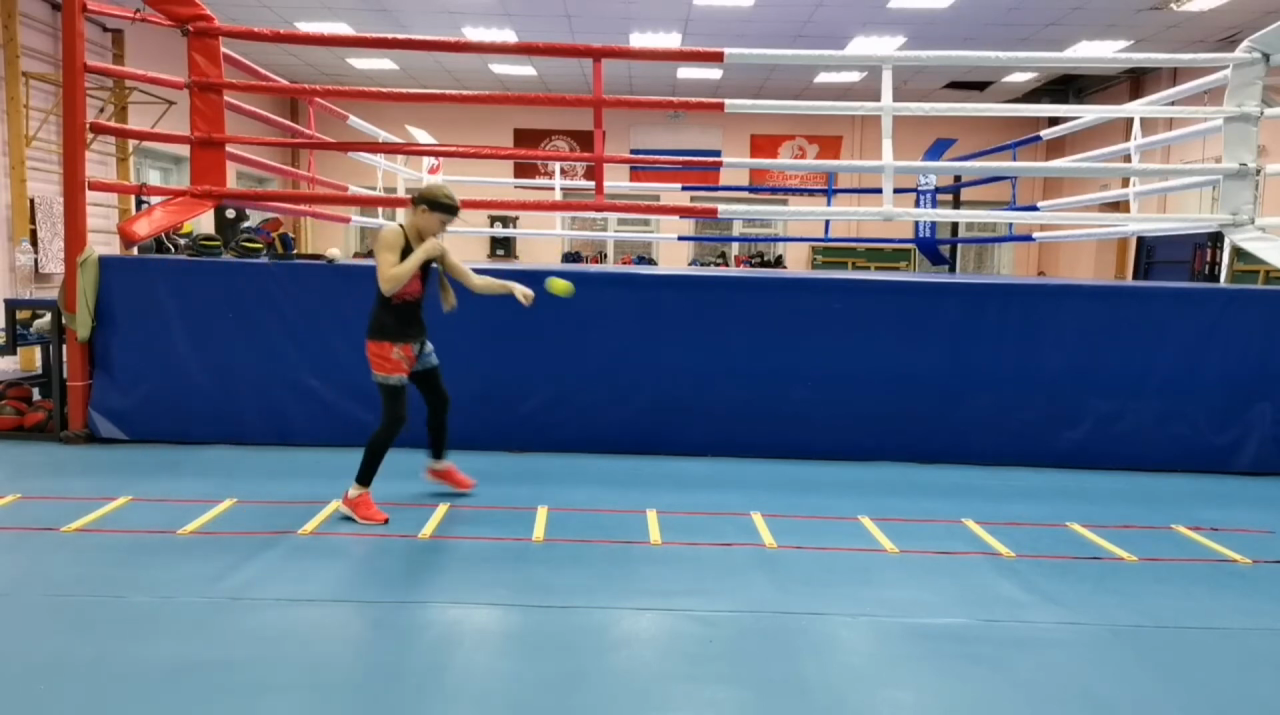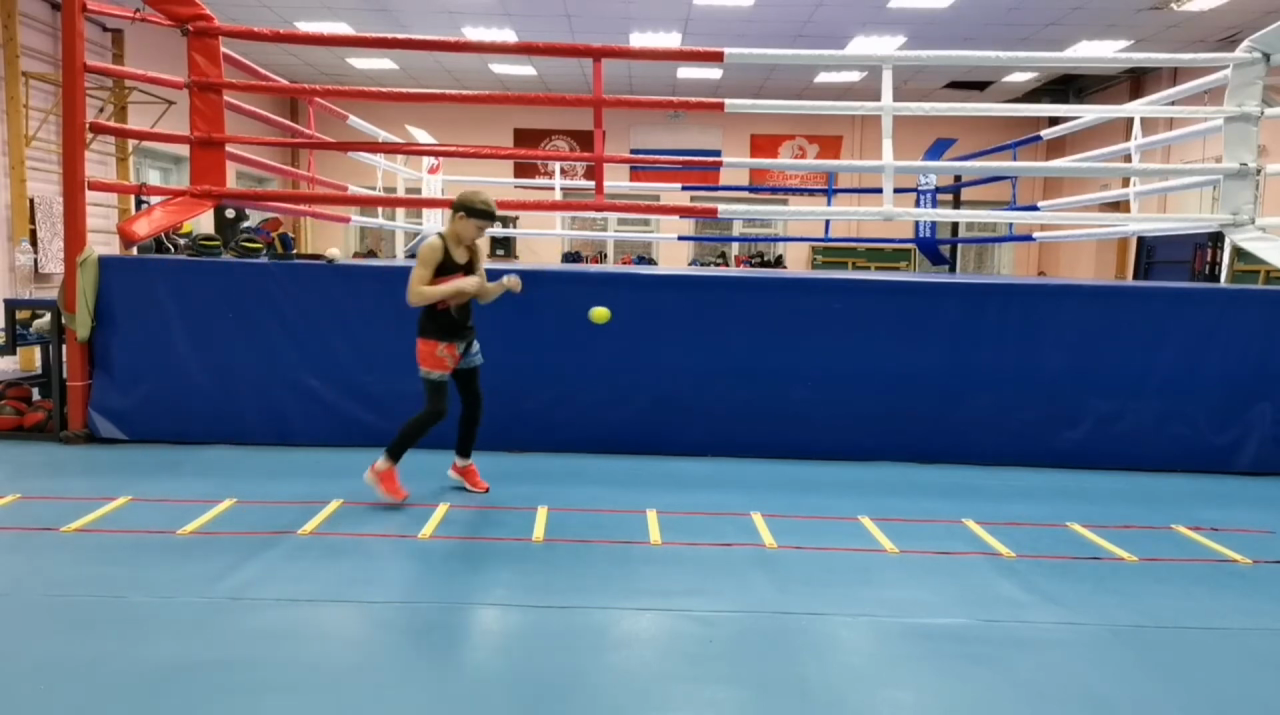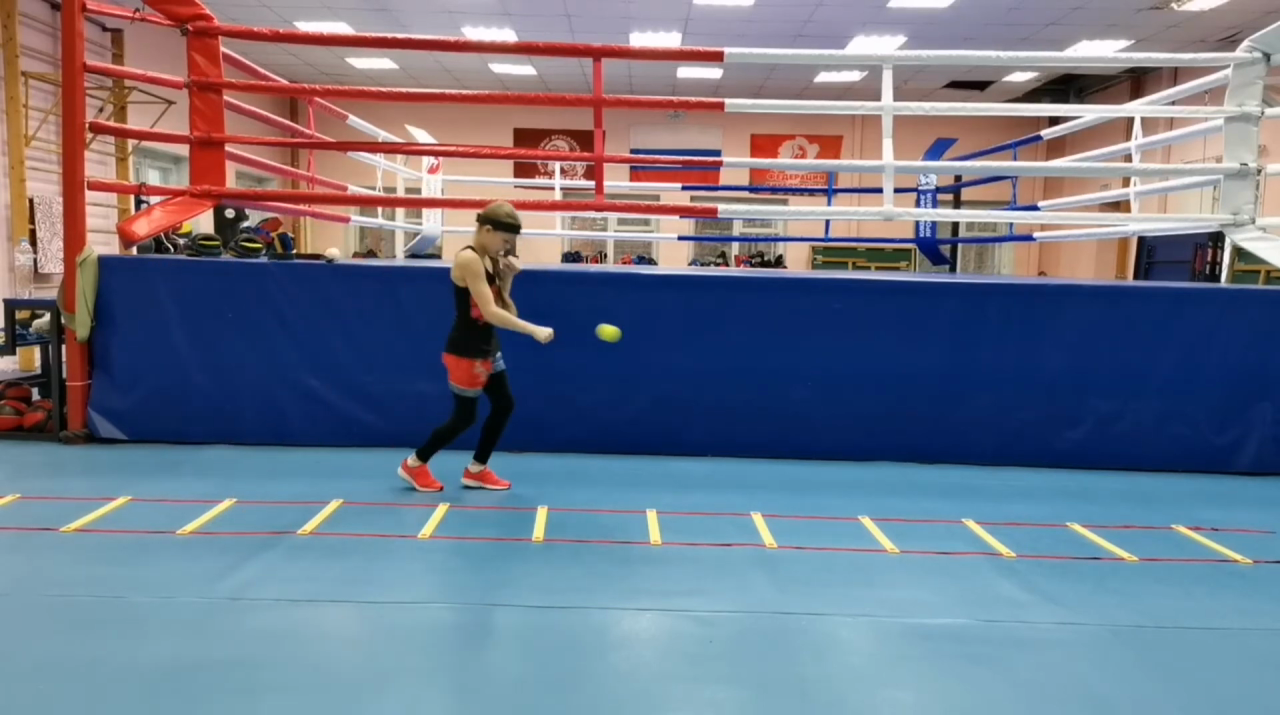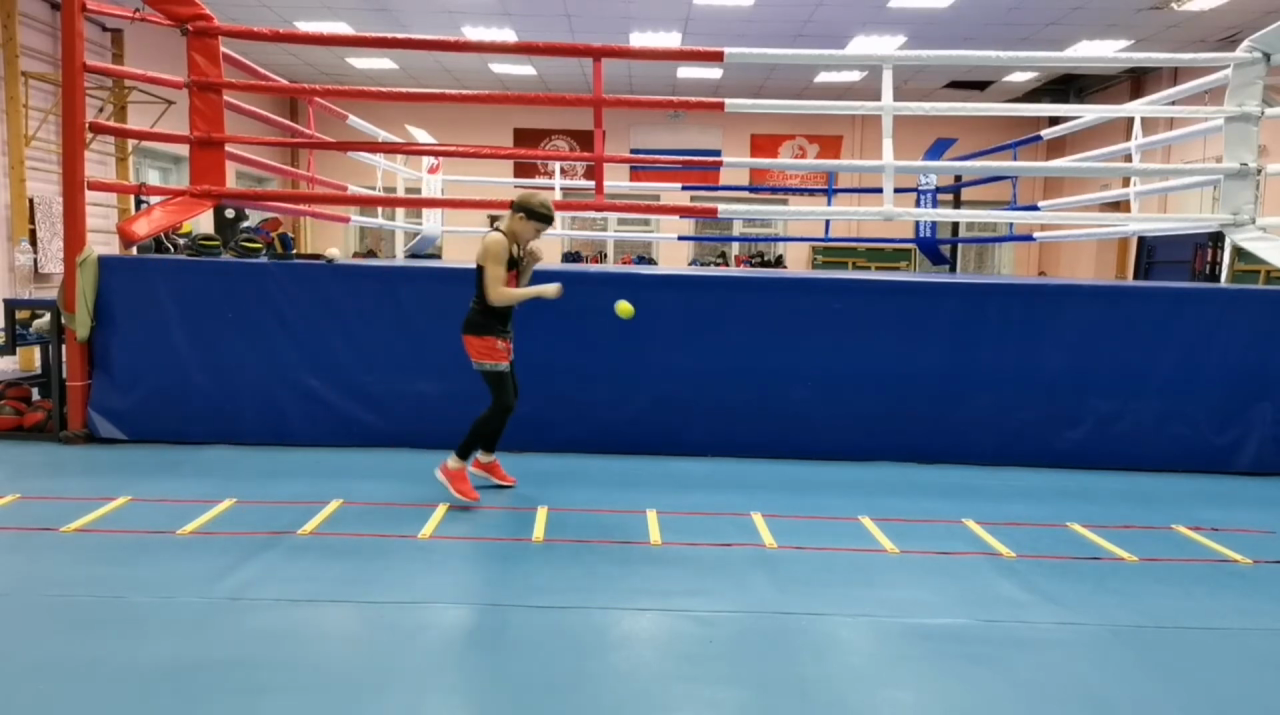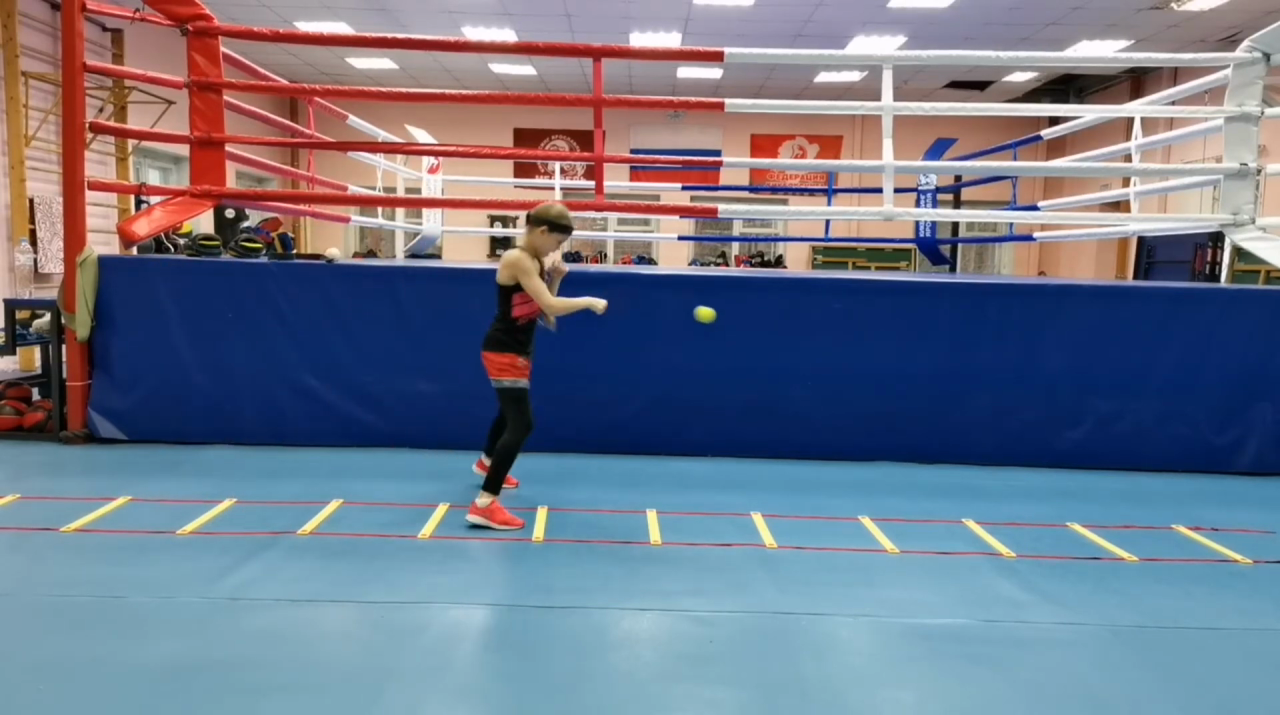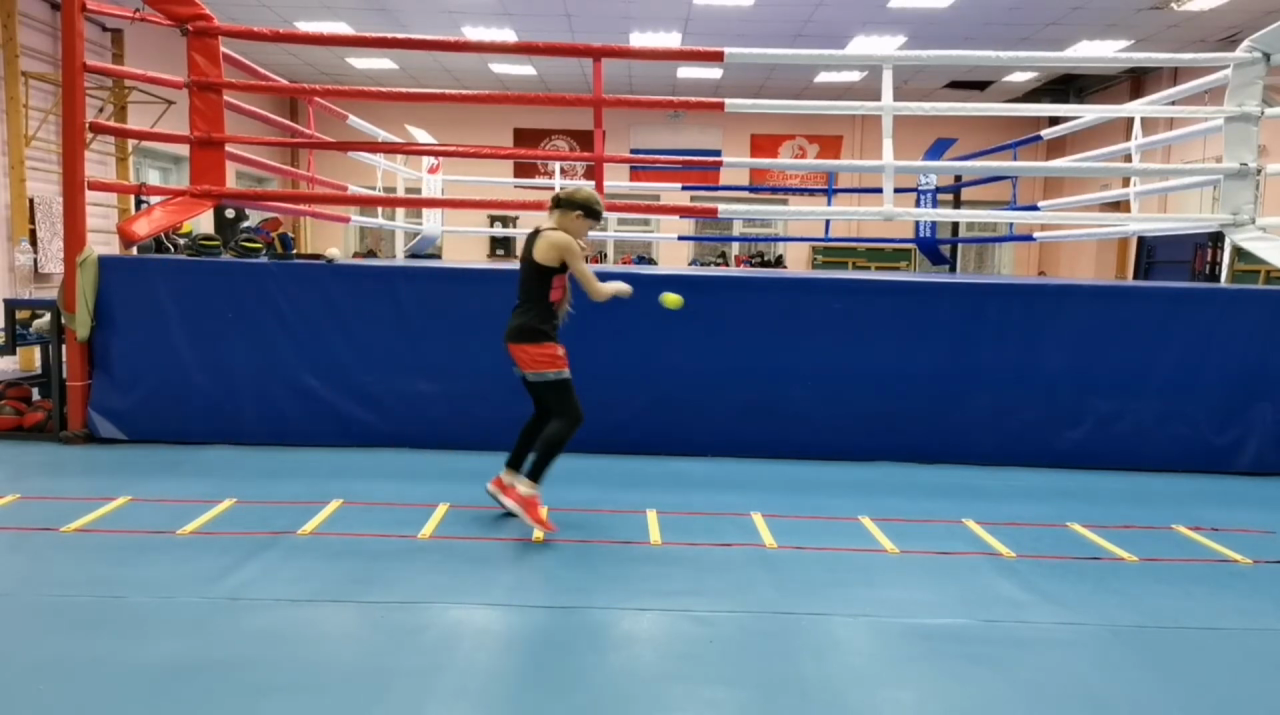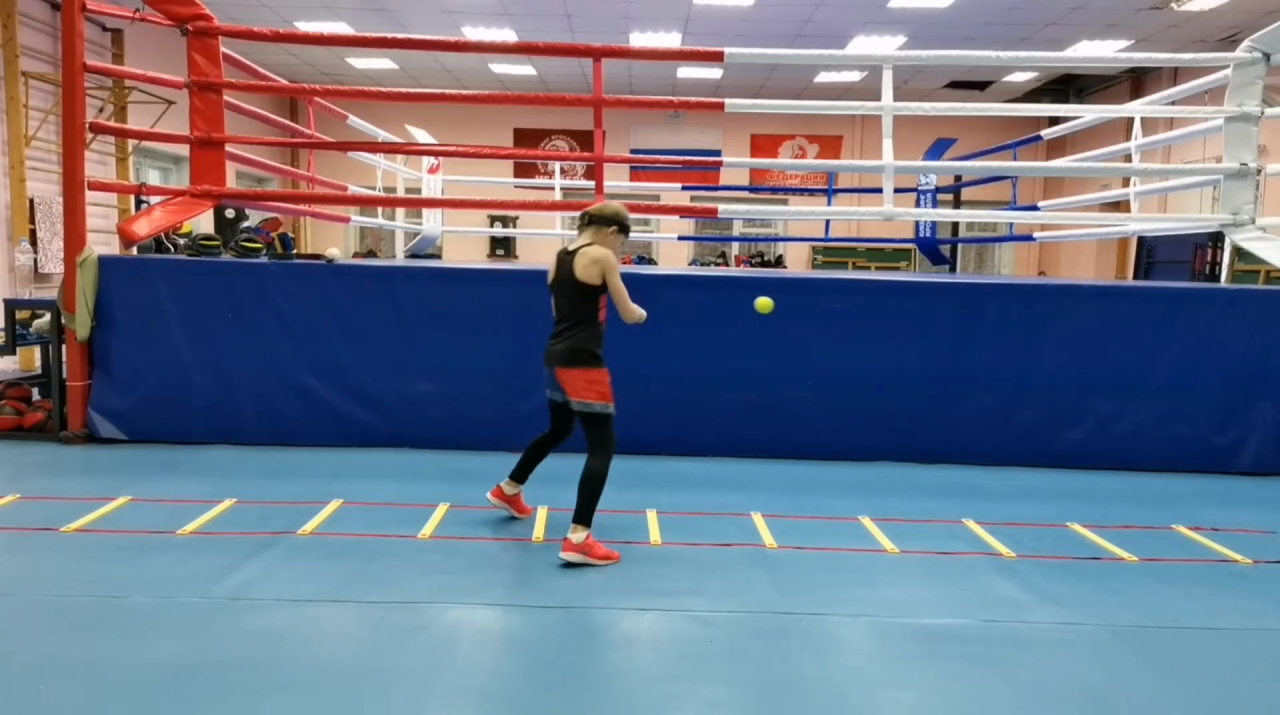
dt=0.2s
person 1, frame 1
left shoulder: (435, 247)
right shoulder: (390, 235)
left elbow: (473, 282)
right elbow: (387, 284)
left wrist: (510, 286)
right wrist: (422, 253)
left hip: (415, 337)
right hip: (388, 338)
left knee: (439, 401)
right knee: (395, 417)
left ankle: (438, 465)
right ankle: (356, 494)
person 1, frame 2
left shoulder: (472, 250)
right shoulder: (434, 246)
left elbow: (482, 295)
right elbow: (414, 297)
left wrist: (504, 284)
right wrist: (459, 284)
left hip: (464, 338)
right hip: (436, 339)
left knee: (474, 402)
right knee: (436, 409)
left ankle: (463, 464)
right ankle: (384, 467)
person 1, frame 3
left shoulder: (492, 259)
right shoulder: (468, 260)
left elbow: (498, 302)
right elbow: (490, 312)
left wrist: (508, 276)
right wrist: (533, 330)
left hip: (487, 349)
right hip: (466, 352)
left knee: (505, 405)
right knee: (464, 417)
left ankle: (476, 470)
right ankle: (414, 464)
person 1, frame 4
left shoulder: (515, 243)
right shoulder: (495, 241)
left elbow: (515, 287)
right elbow: (497, 295)
left wrist: (530, 263)
right wrist: (541, 290)
left hip: (500, 332)
right hip: (483, 333)
left knee: (509, 397)
right knee: (503, 403)
left ankle: (485, 459)
right ankle: (454, 465)
person 1, frame 5
left shoulder: (535, 259)
right shoulder: (517, 259)
left elbow: (543, 308)
right elbow: (549, 307)
left wrist: (555, 278)
right wrist: (589, 301)
left hip: (518, 351)
right hip: (503, 352)
left knee: (512, 415)
right knee: (521, 424)
left ankle: (487, 463)
right ankle: (484, 503)
person 1, frame 6
left shoulder: (537, 236)
right shoulder: (561, 241)
right elbow: (598, 293)
right wrist: (619, 286)
left hip: (524, 337)
right hip: (535, 339)
left knee: (548, 411)
right knee: (570, 415)
left ankle: (507, 479)
right ankle: (525, 489)
person 1, frame 7
left shoulder: (560, 258)
right shoulder: (601, 257)
right elbow: (627, 314)
right wrist: (641, 313)
left hip: (558, 357)
right hip: (583, 362)
left knee: (559, 431)
right knee: (602, 446)
left ankle: (507, 490)
right ankle: (577, 538)
